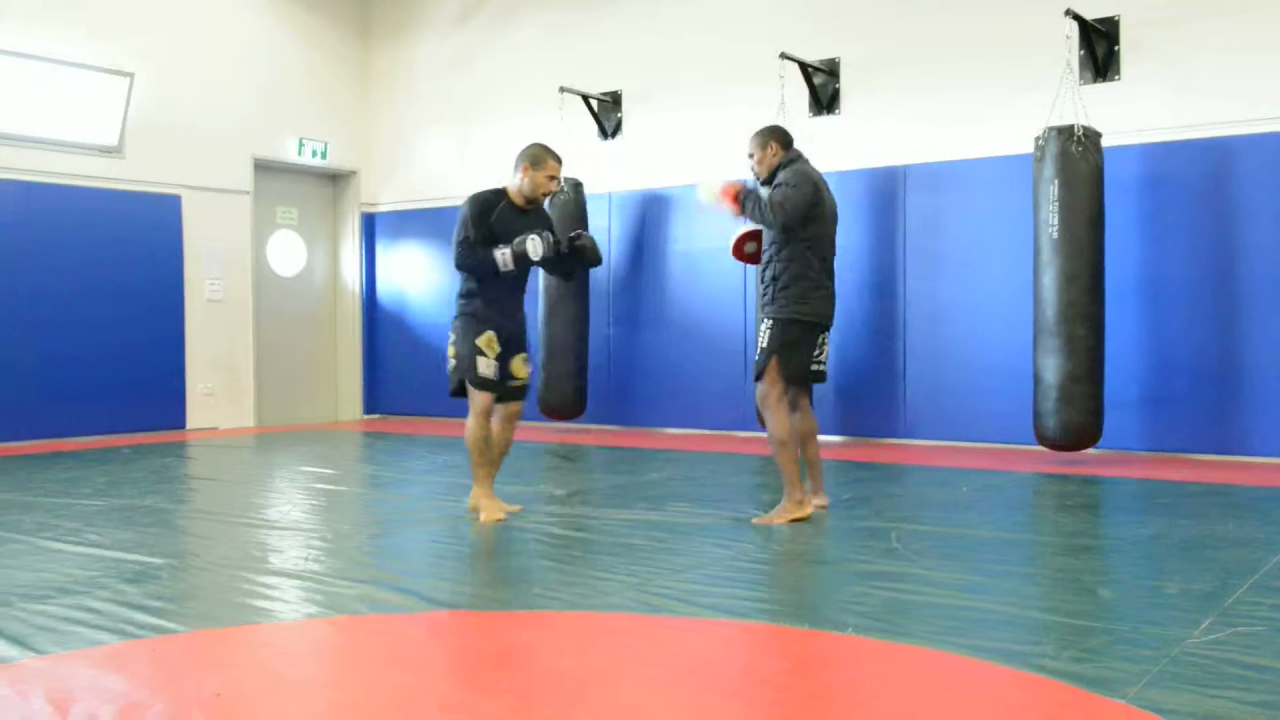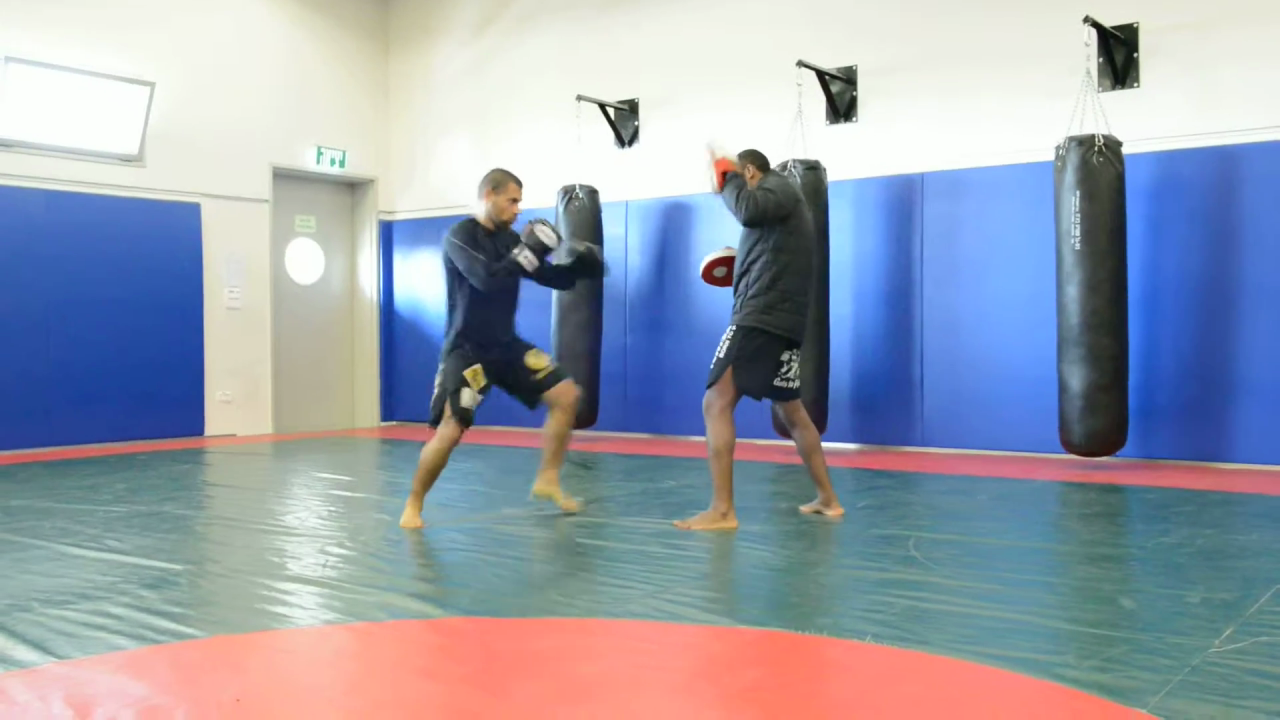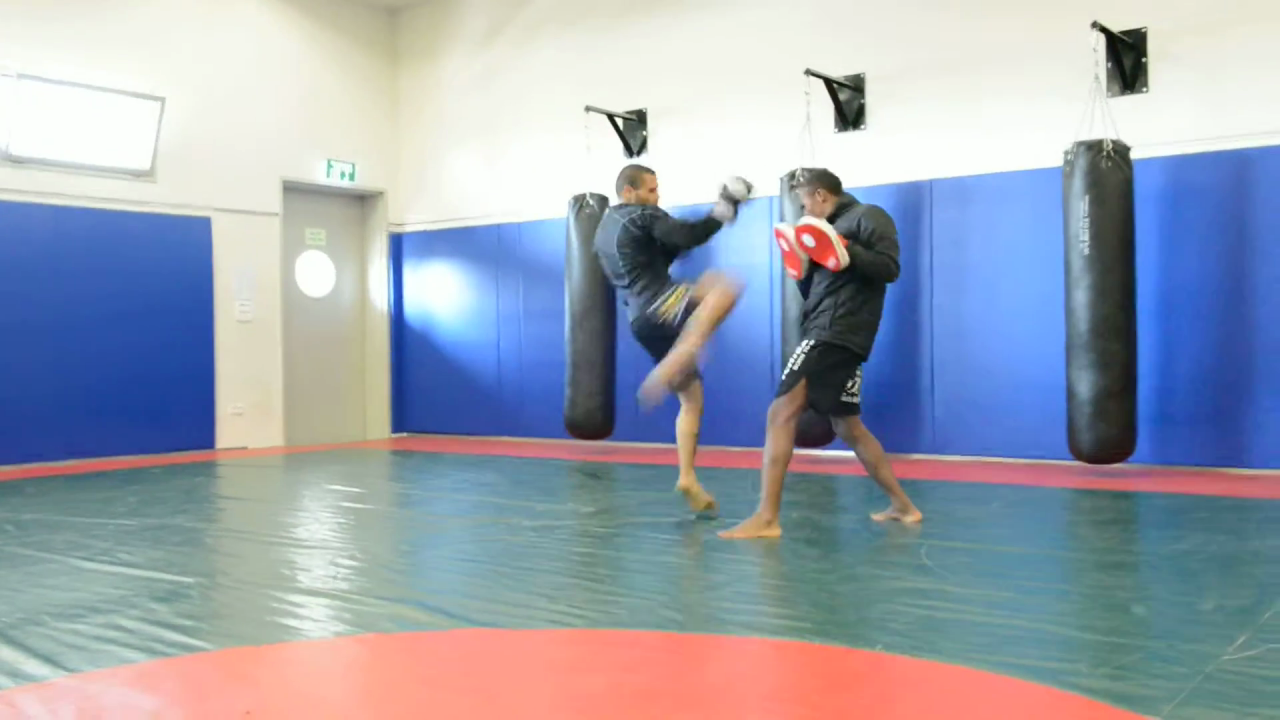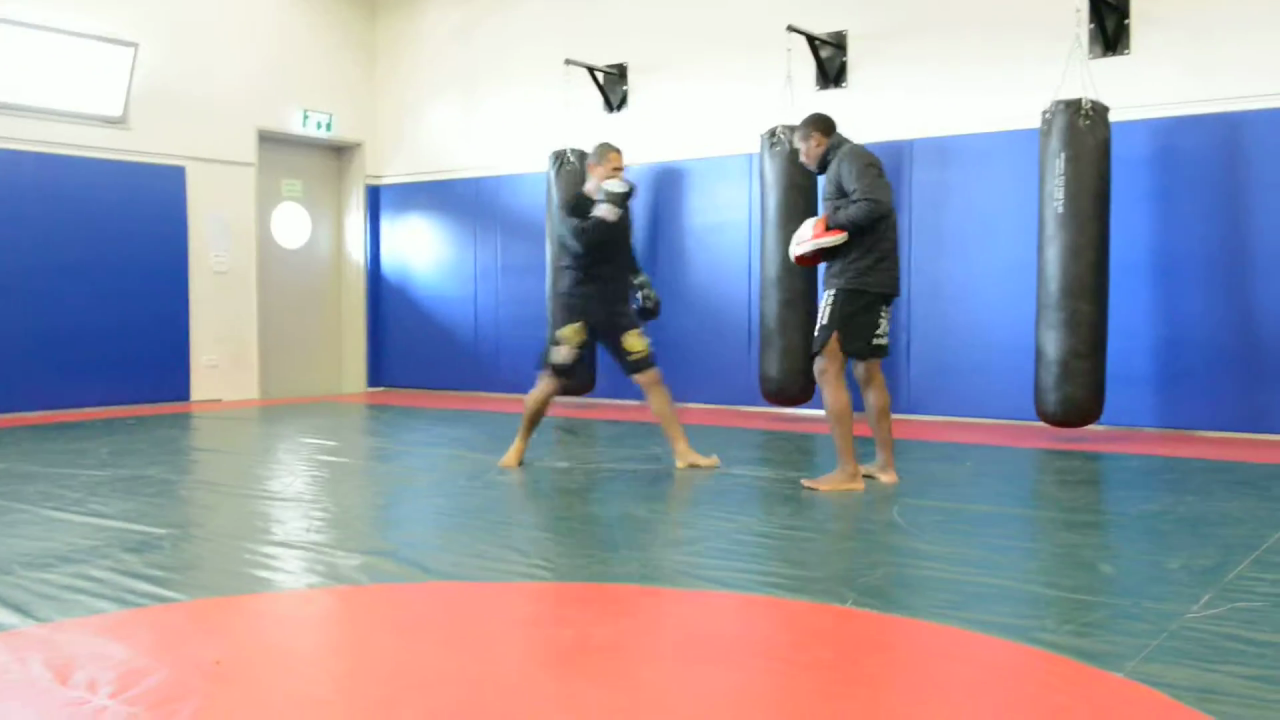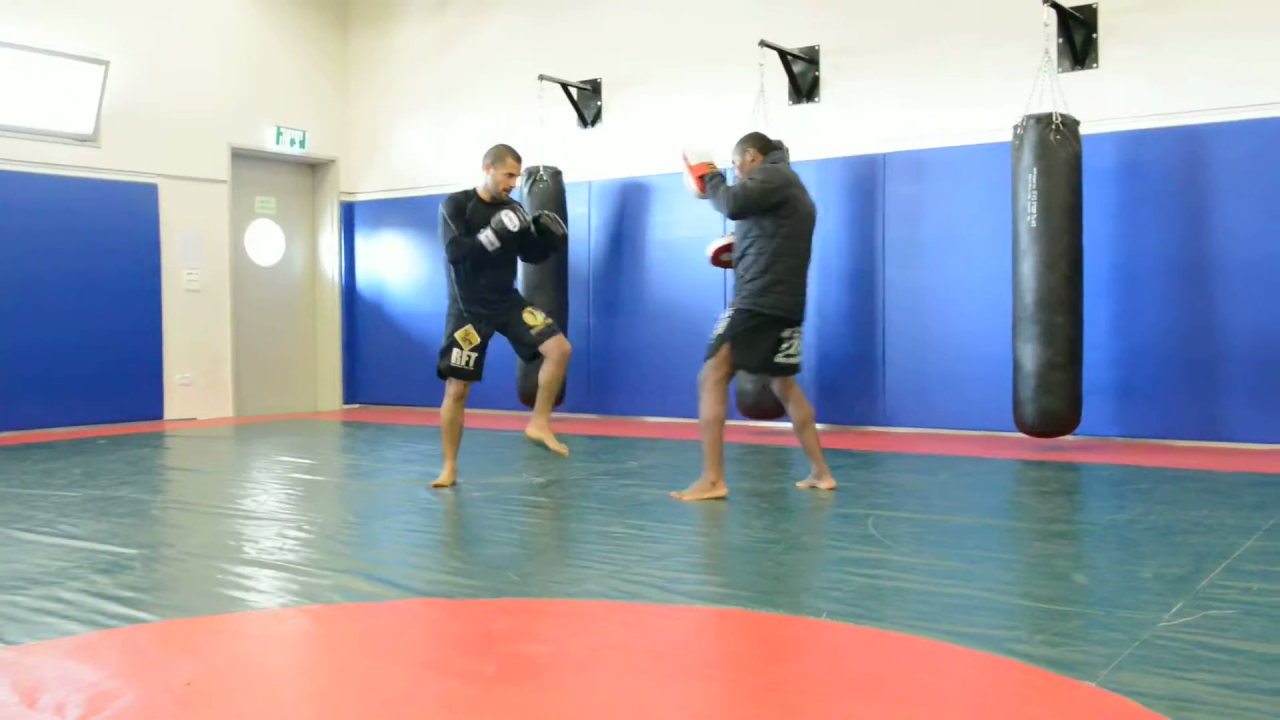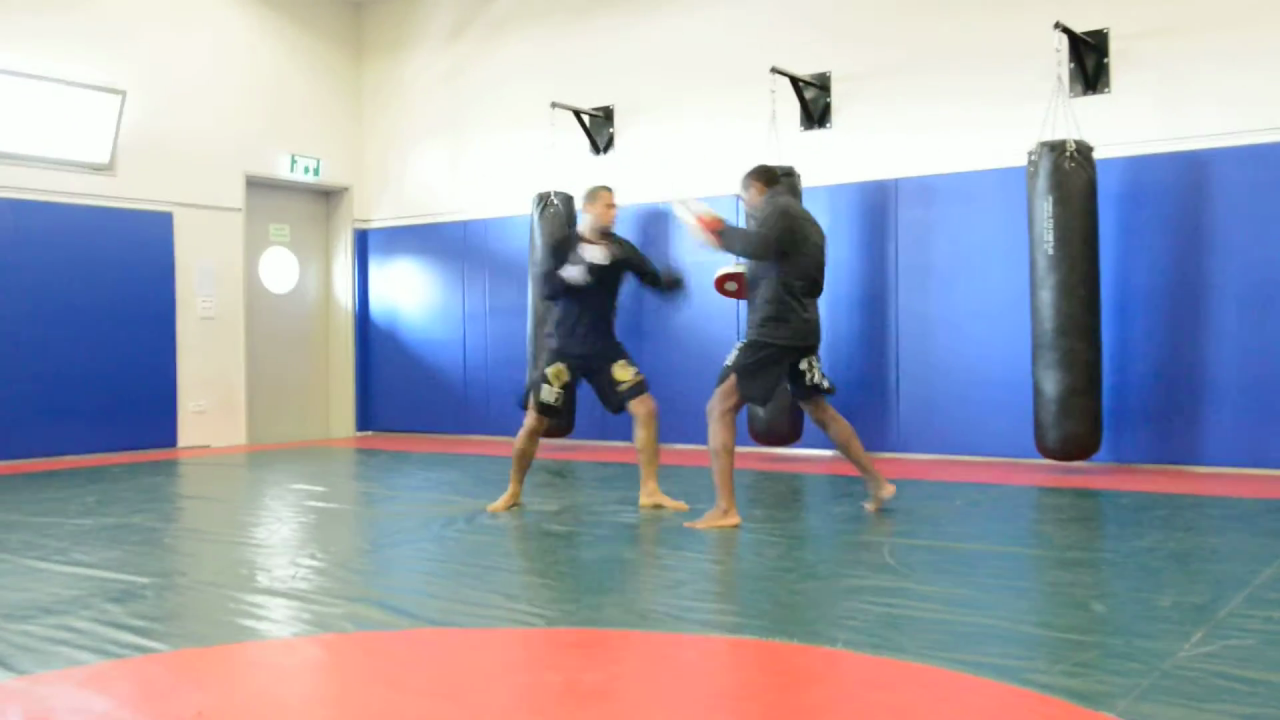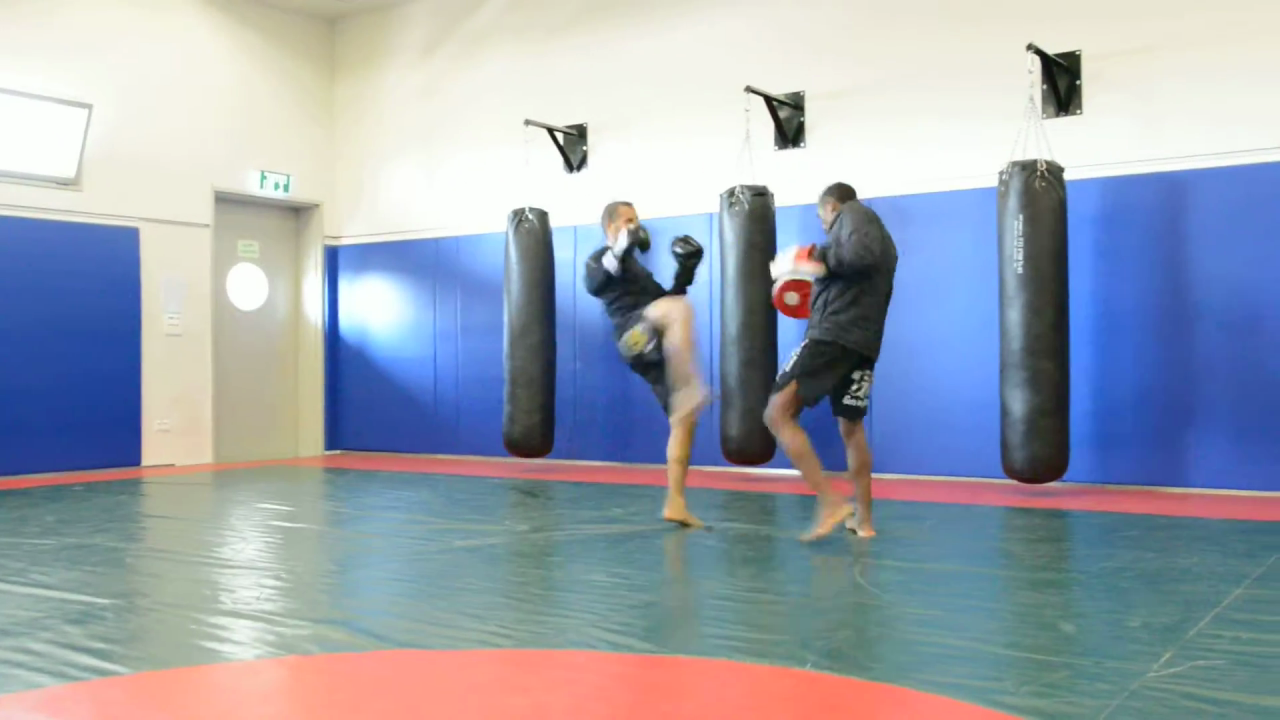
dt=0.7s
person 1, frame 1
left shoulder: (797, 177)
right shoulder: (805, 180)
left elbow: (779, 217)
left wrist: (741, 198)
right wrist: (764, 245)
left hip: (793, 305)
right hip: (810, 305)
left knee: (769, 394)
right knee: (795, 396)
left ankle: (796, 498)
right ankle: (815, 487)
person 1, frame 2
left shoulder: (778, 189)
right shoulder: (787, 200)
left elbow: (747, 210)
left wrist: (728, 180)
right wrist: (740, 267)
left hip: (760, 318)
right hip: (788, 321)
left knee: (717, 402)
right knee: (790, 410)
left ankle: (722, 510)
right ankle: (828, 498)
person 1, frame 3
left shoulder: (868, 217)
right shoulder: (826, 230)
left elbow: (889, 268)
right elbow: (816, 293)
left wrist: (846, 253)
right wrist: (802, 264)
left hip: (835, 335)
right hip: (829, 335)
left knee: (781, 414)
right knee: (849, 425)
left ankle: (766, 518)
right ankle: (902, 505)
person 1, frame 4
left shoulder: (849, 158)
right shoulder: (853, 161)
left elbow: (874, 206)
left wrist: (832, 219)
right wrist: (835, 234)
left hip: (854, 280)
right hip: (876, 279)
left knee: (828, 368)
right knee: (867, 372)
left ankle: (847, 471)
right ankle: (885, 464)
person 1, frame 5
left shoulder: (773, 175)
right shoulder: (794, 187)
left elbow: (734, 204)
left wrist: (708, 179)
right wrist: (743, 253)
left hip: (759, 300)
right hip: (787, 301)
left knee: (712, 378)
right knee: (785, 385)
left ankle: (712, 479)
right ankle: (821, 472)
person 1, frame 6
left shoulder: (778, 211)
right shoulder: (807, 223)
left elbow: (746, 244)
left wrist: (716, 229)
left hip: (771, 332)
right hip: (803, 331)
left knee: (720, 409)
right knee: (821, 410)
left ankle: (724, 509)
right ankle: (878, 486)
person 1, frame 7
left shoulder: (856, 216)
right shoulder: (883, 241)
left elbow: (863, 254)
left wrist: (817, 257)
right wrist: (817, 277)
left hip: (832, 335)
right hip: (864, 342)
left knee: (779, 413)
right knee: (851, 428)
left ankle: (831, 501)
right ankle: (863, 516)
person 2, frame 1
left shoulder: (539, 216)
right shoulder: (480, 205)
left elbow: (556, 264)
right elbow: (463, 258)
left wrist: (577, 251)
right wrist: (515, 253)
left hip: (511, 320)
right hip: (477, 318)
left knee: (510, 410)
right knee: (482, 403)
left ankle: (485, 490)
right ankle: (481, 492)
person 2, frame 2
left shoulder: (518, 234)
right shoulder: (460, 237)
left elbow: (555, 279)
right elbow: (487, 278)
left wrist: (580, 262)
right wrist: (531, 250)
left hip: (506, 343)
right hip: (467, 348)
left knee: (567, 395)
right knee: (450, 432)
left ankle: (547, 480)
right ankle: (413, 505)
person 2, frame 3
left shoulder: (605, 229)
right shoulder: (639, 214)
right elbow: (687, 236)
right wrist: (728, 204)
left hip: (645, 317)
right hip: (659, 302)
left knee: (693, 398)
right knee: (724, 290)
left ankle: (688, 479)
right ankle: (676, 363)
person 2, frame 4
left shoulder: (620, 207)
right shoulder: (572, 206)
right elbow: (584, 242)
left wrist: (639, 284)
right wrist: (608, 204)
left hip: (616, 309)
right hip: (579, 307)
left knee: (650, 377)
right knee: (549, 385)
left ankle: (682, 450)
right ankle: (520, 445)
person 2, frame 5
left shoulder: (512, 209)
right shoulder: (455, 205)
left elbow: (532, 255)
right elbow: (454, 252)
left wrist: (549, 237)
right wrist: (496, 232)
left hip: (508, 302)
right hip: (468, 309)
left knee: (560, 349)
right knee: (456, 389)
left ankle: (539, 423)
right ankle: (449, 469)
person 2, frame 6
left shoulder: (621, 247)
right shoulder: (561, 247)
left elbow: (653, 279)
right elbow: (548, 290)
left wrist: (671, 281)
right wrist: (579, 266)
left hip: (605, 347)
right hip: (565, 348)
left knee: (646, 410)
right knee: (535, 425)
left ankle: (650, 491)
right ankle: (513, 490)
person 2, frame 7
left shoulder: (636, 263)
right shoulder: (602, 257)
left elbow: (665, 300)
right elbow: (596, 284)
left wrist: (686, 270)
right wrist: (622, 248)
left hip: (655, 348)
right hip: (639, 333)
left knee: (684, 423)
right knee: (679, 310)
left ankle: (676, 504)
right ankle: (688, 388)
